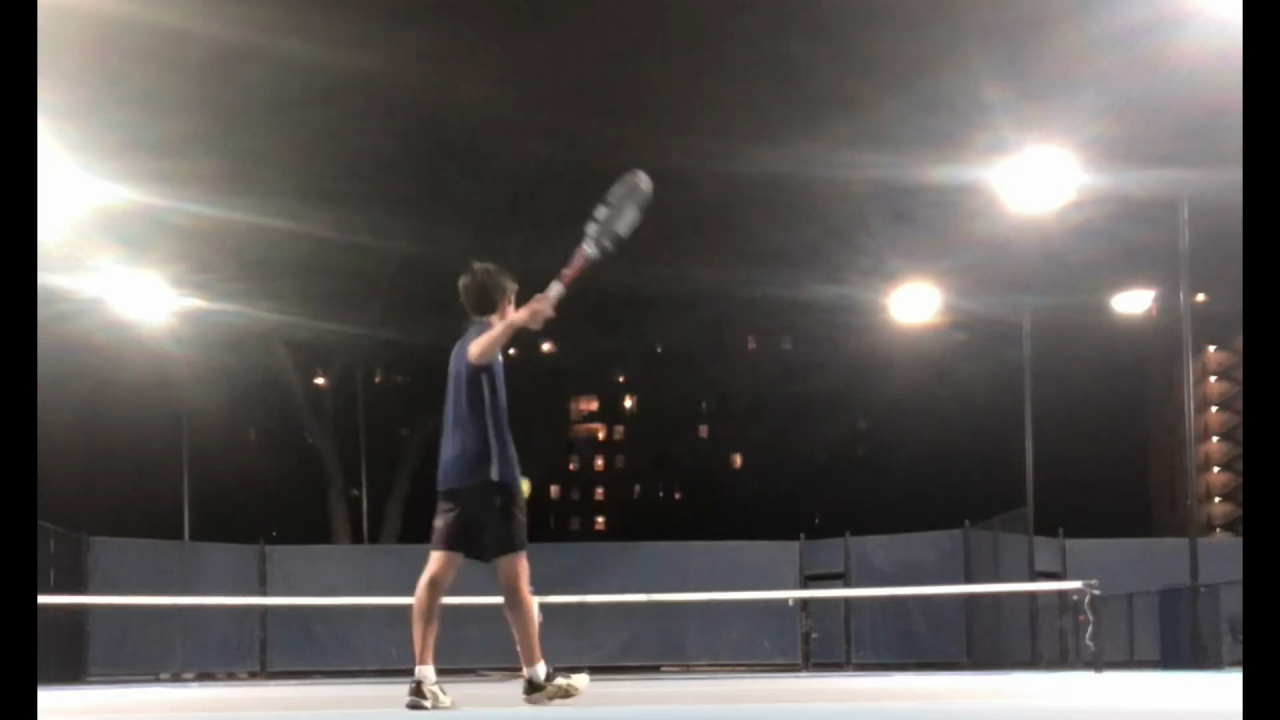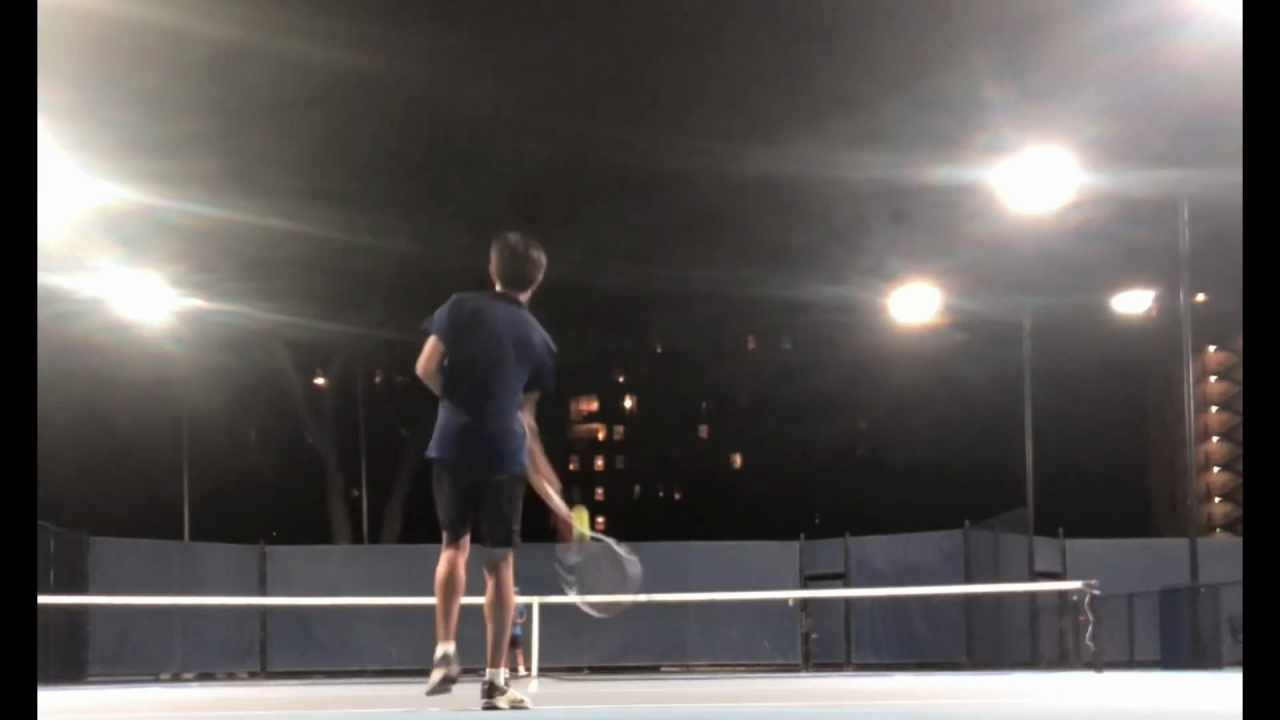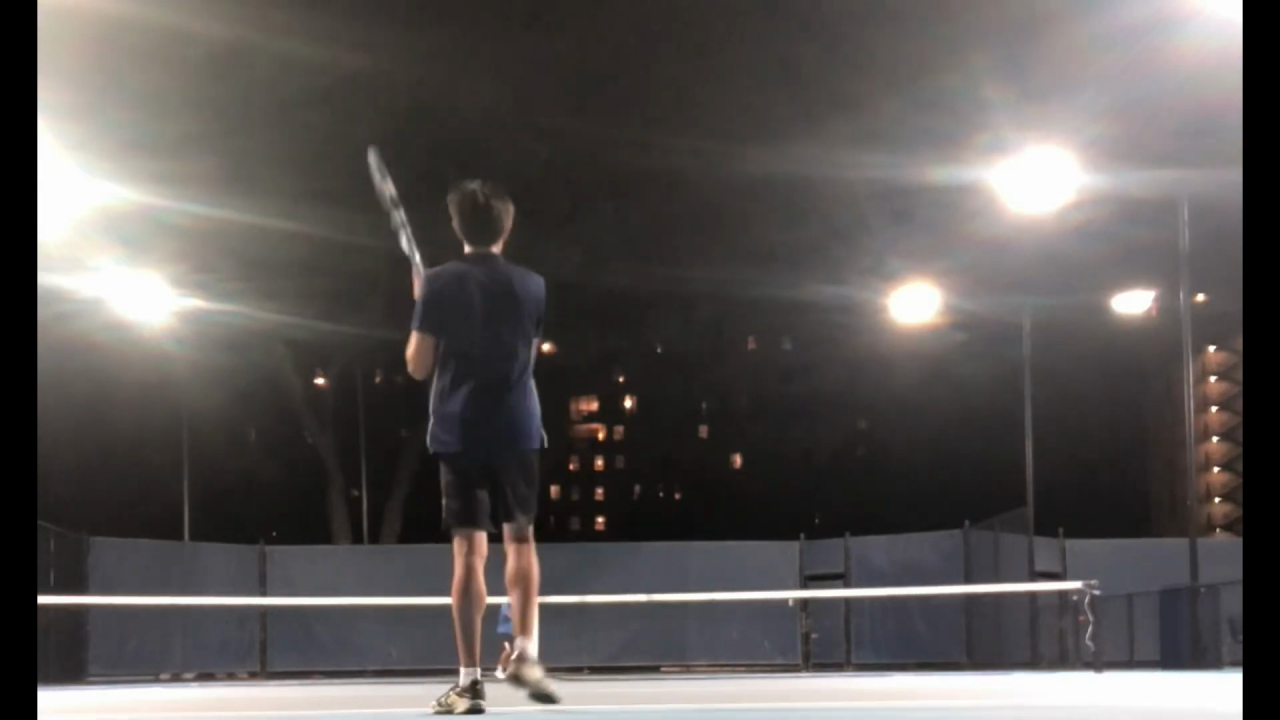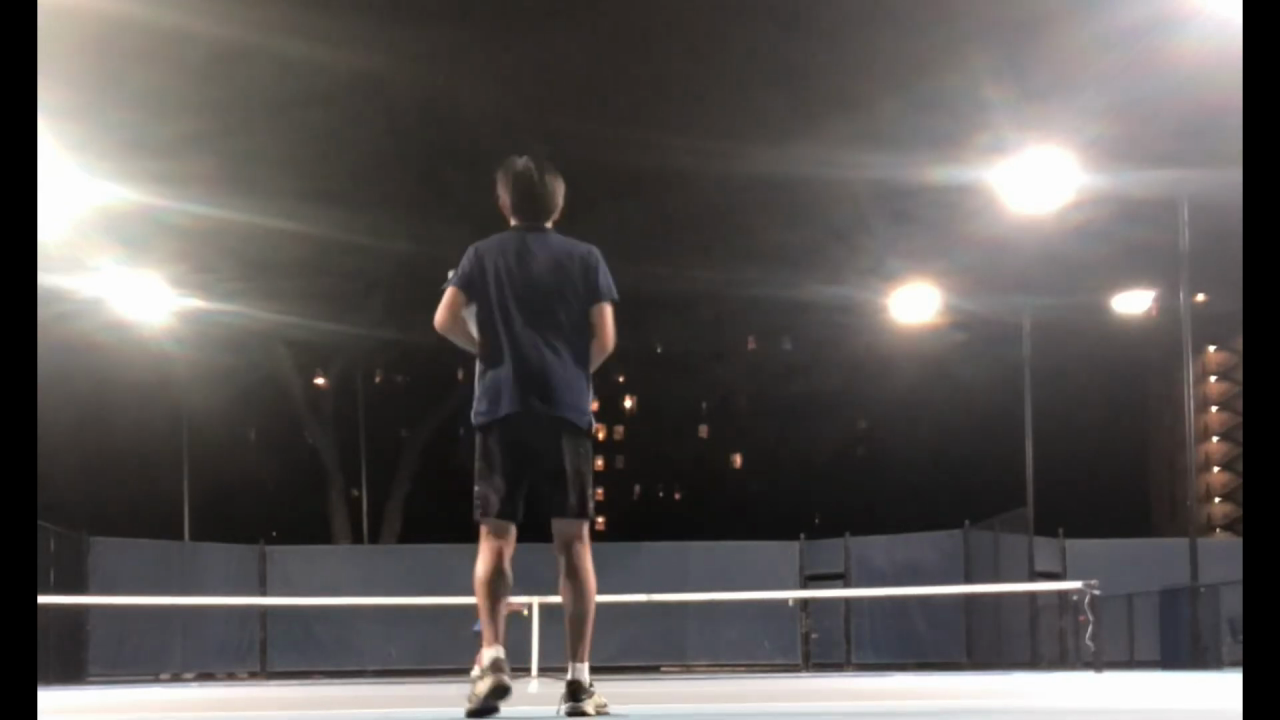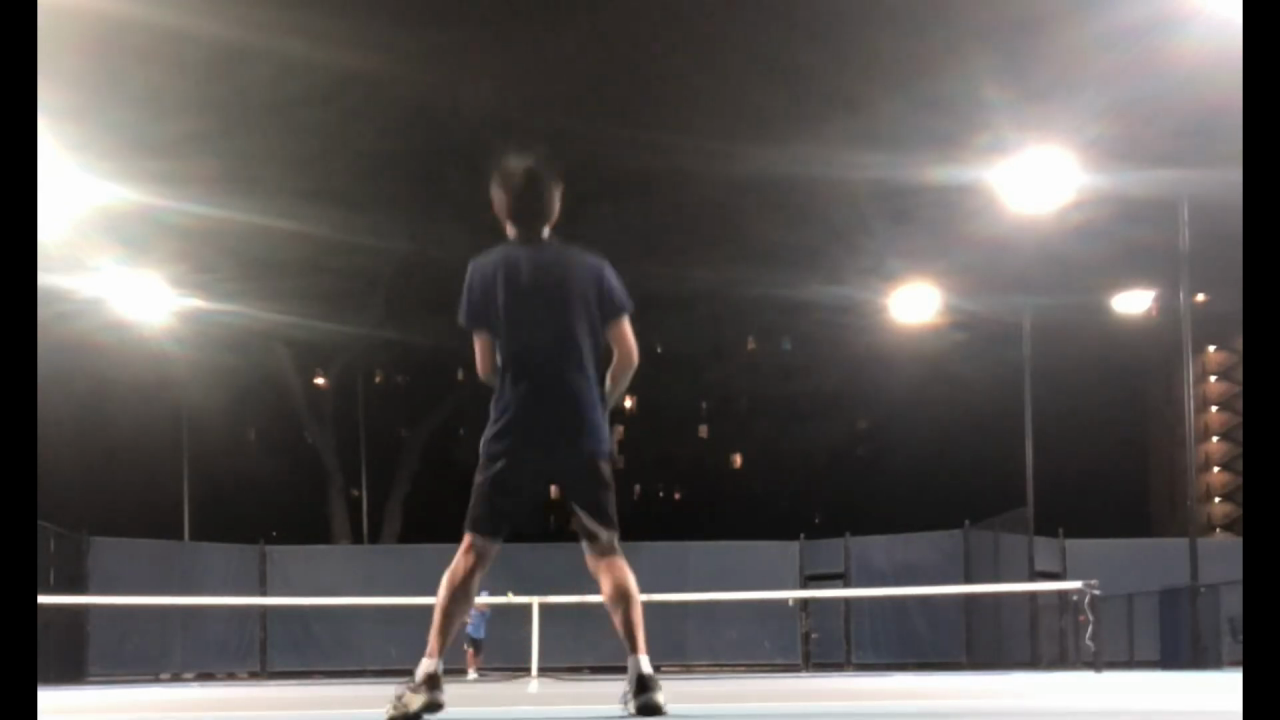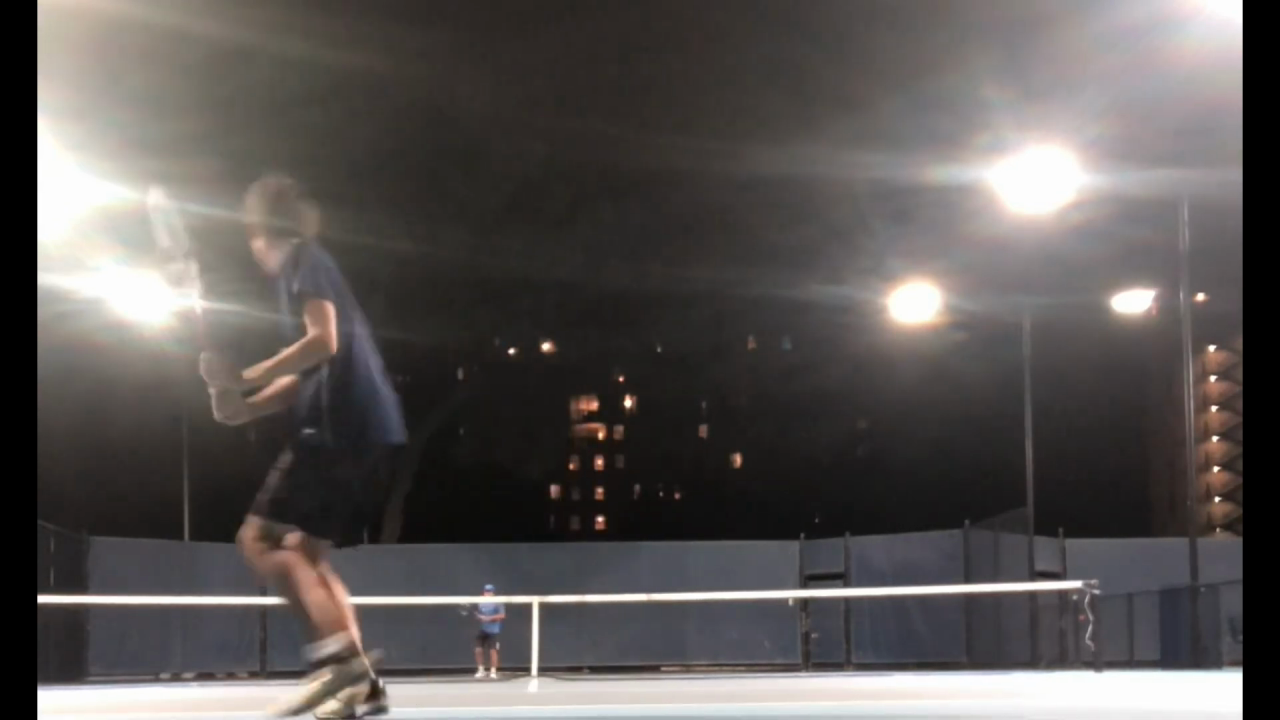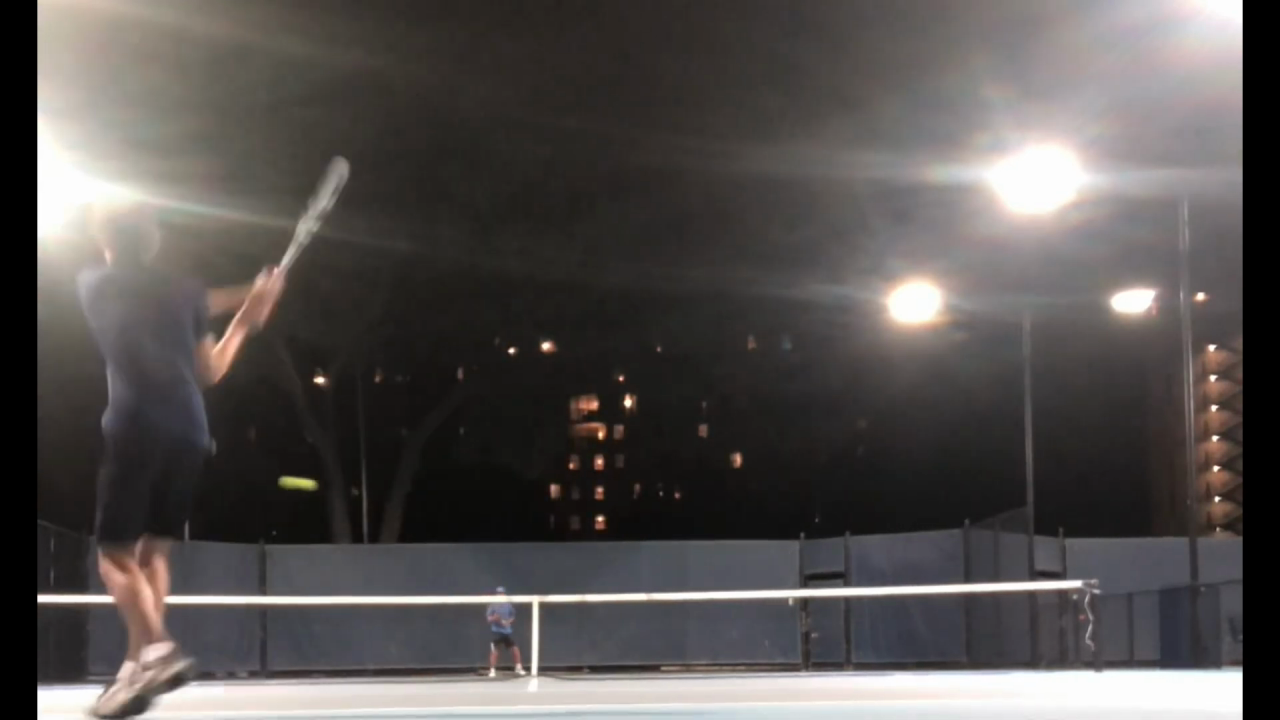
dt=0.7s
person 1, frame 1
left shoulder: (465, 346)
right shoulder: (484, 333)
right elbow: (479, 353)
right wrist: (519, 321)
left hip: (455, 474)
right hip: (488, 471)
left knee: (437, 572)
right knee: (513, 573)
left ankle: (423, 679)
right ankle: (537, 677)
person 1, frame 2
left shoulder: (460, 306)
right shoulder: (540, 339)
left elbow: (426, 369)
right wrist: (545, 483)
left hip: (453, 446)
right hip: (504, 454)
left knee: (453, 547)
right knee: (499, 564)
left ankle: (444, 653)
right ankle: (496, 682)
person 1, frame 3
left shoulder: (439, 284)
right shoulder: (532, 286)
left elbow: (418, 366)
left hip: (460, 433)
right hip: (518, 432)
left knee: (470, 550)
right knee: (520, 539)
left ankle: (469, 683)
right ankle: (526, 651)
person 1, frame 4
left shoulder: (481, 253)
right shoulder: (585, 256)
left elbow: (445, 322)
right elbow: (605, 339)
left hip: (501, 408)
right hip: (563, 409)
left knee: (494, 539)
right knee: (573, 540)
left ankle: (492, 663)
person 1, frame 5
left shoulder: (485, 270)
right shoulder: (593, 269)
left elbow: (486, 368)
right elbow: (627, 355)
left hip: (514, 431)
right hip: (583, 434)
left knee: (474, 554)
right knee: (606, 557)
right ankle: (641, 675)
person 1, frame 6
left shoulder: (304, 257)
right shoulder: (299, 272)
left elbow: (324, 341)
right elbow: (302, 377)
left wrist: (247, 380)
right wrist: (244, 405)
left hip: (345, 425)
right hip: (356, 430)
left knee: (261, 537)
right knee: (307, 555)
left ankle: (337, 649)
person 1, frame 7
left shoulder: (91, 284)
right shoulder: (181, 291)
right elbow: (209, 372)
left wrist: (240, 297)
right wrist: (246, 318)
left hip: (135, 431)
right hip: (188, 432)
left knee: (115, 558)
right knee: (153, 554)
left ankle: (158, 656)
right ankle: (137, 671)
